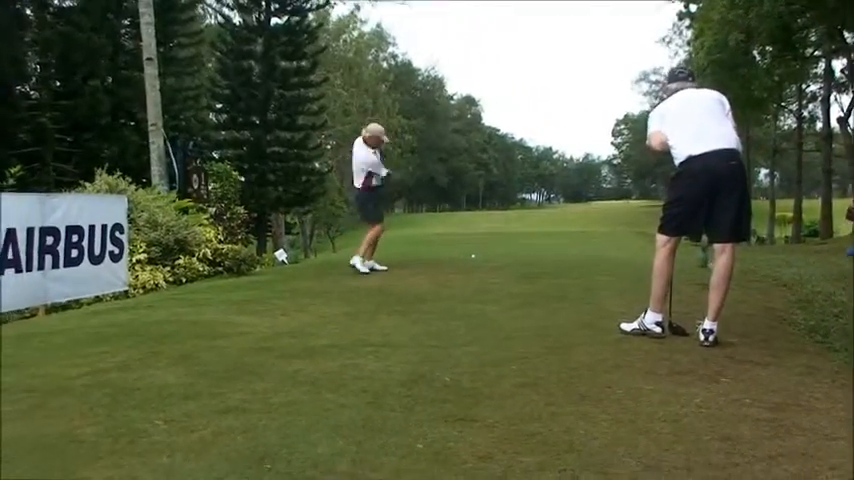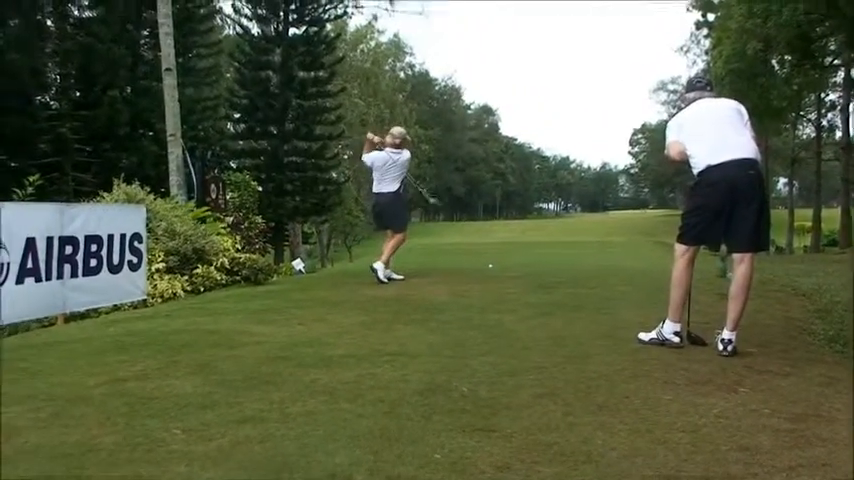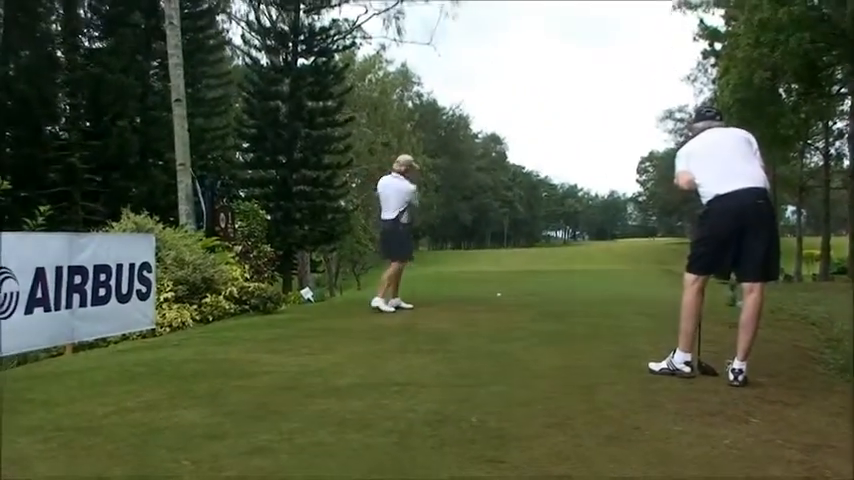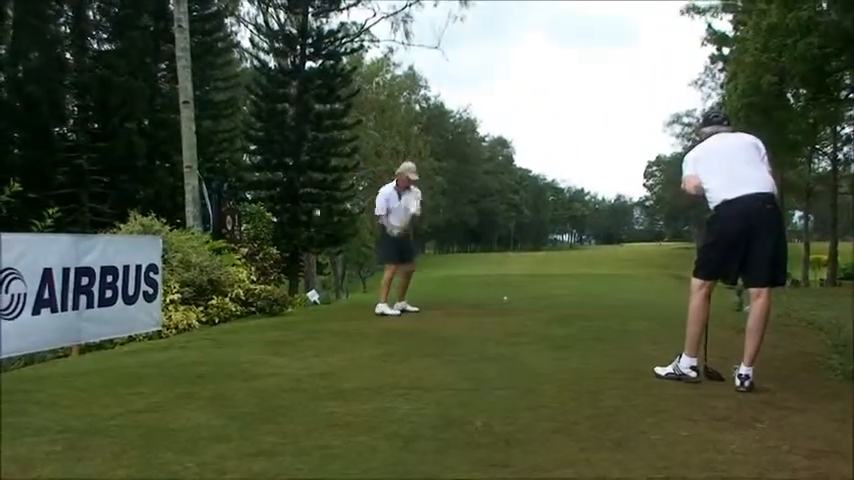
dt=0.4s
person 1, frame 1
left shoulder: (661, 109)
right shoulder: (716, 96)
left elbow: (657, 143)
right elbow: (734, 133)
left hip: (694, 166)
right hip: (730, 162)
left knee: (665, 240)
right knee: (725, 247)
left ankle: (653, 319)
right ankle: (709, 327)
person 1, frame 2
left shoulder: (679, 119)
right shoulder: (734, 106)
left elbow: (676, 153)
right elbow: (753, 143)
left hip: (713, 176)
right hip: (749, 173)
left knee: (684, 250)
right knee: (744, 257)
left ankle: (671, 330)
right ankle: (728, 337)
person 1, frame 3
left shoulder: (688, 148)
right shoulder: (743, 135)
left elbow: (685, 182)
right elbow: (762, 172)
left hip: (721, 205)
right hip: (758, 201)
left knee: (694, 279)
right knee: (753, 286)
left ankle: (682, 359)
right ankle: (738, 367)
person 1, frame 4
left shoulder: (695, 153)
right shoulder: (751, 140)
left elbow: (692, 187)
right elbow: (770, 177)
left hip: (729, 211)
right hip: (765, 206)
left knee: (701, 285)
right knee: (761, 291)
left ankle: (688, 364)
right ankle: (745, 373)
person 2, frame 1
left shoulder: (359, 142)
right shoulder: (369, 158)
right elbow: (384, 175)
right wrist: (390, 173)
left hip: (365, 192)
right hip: (368, 193)
left knee: (375, 226)
right knee: (377, 227)
left ankle: (368, 261)
right ankle: (358, 258)
person 2, frame 2
left shoulder: (376, 156)
right shoulder: (406, 156)
left elbow: (365, 158)
left wrist: (369, 141)
right wrist: (380, 141)
left hip: (378, 199)
right hip: (394, 199)
left knee: (390, 234)
right knee: (400, 235)
left ankle: (386, 270)
right ankle: (380, 264)
person 2, frame 3
left shoulder: (383, 181)
right shoulder: (409, 188)
right elbow: (413, 203)
left hip: (388, 225)
right hip: (397, 227)
left knee: (399, 263)
right knee: (396, 263)
left ankle: (394, 299)
right ankle: (378, 299)
person 2, frame 4
left shoulder: (415, 192)
right shoulder: (385, 191)
left elbow: (413, 213)
right elbow: (380, 215)
left wrist: (402, 228)
right wrist: (390, 228)
left hip: (404, 235)
right hip: (387, 234)
left knee: (408, 269)
right knee: (391, 268)
left ankle: (400, 303)
right ankle: (381, 305)
